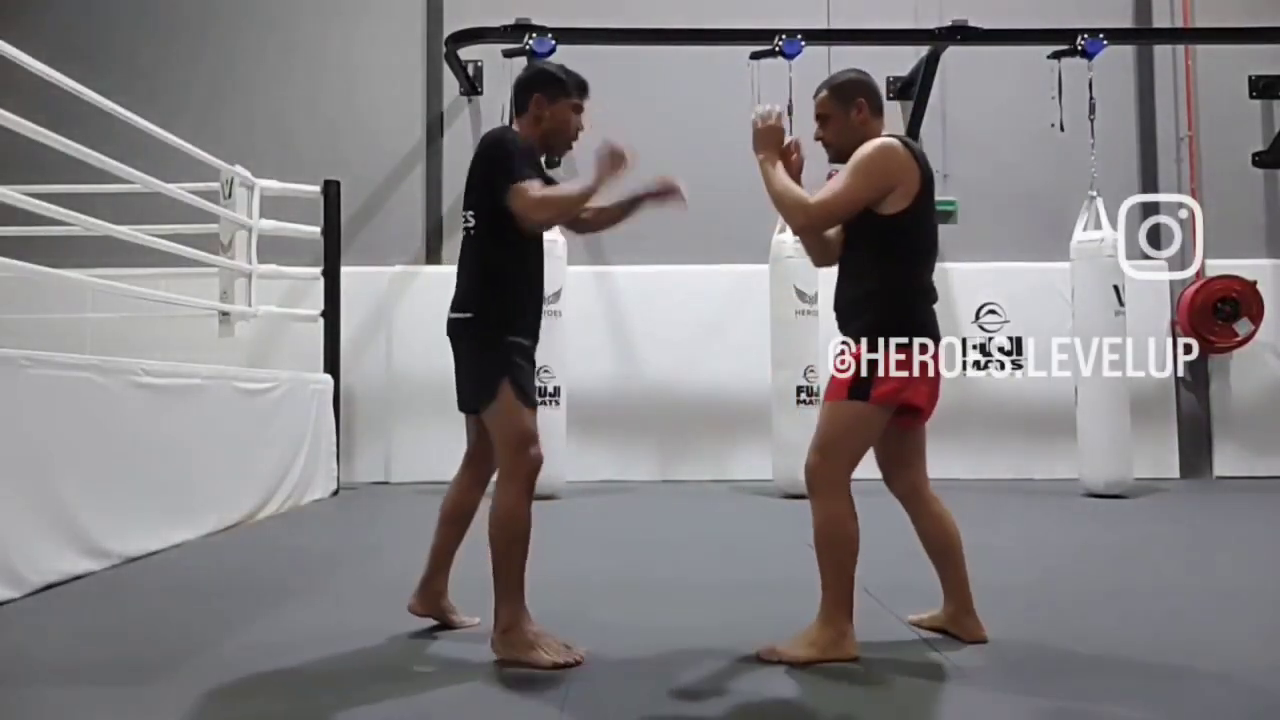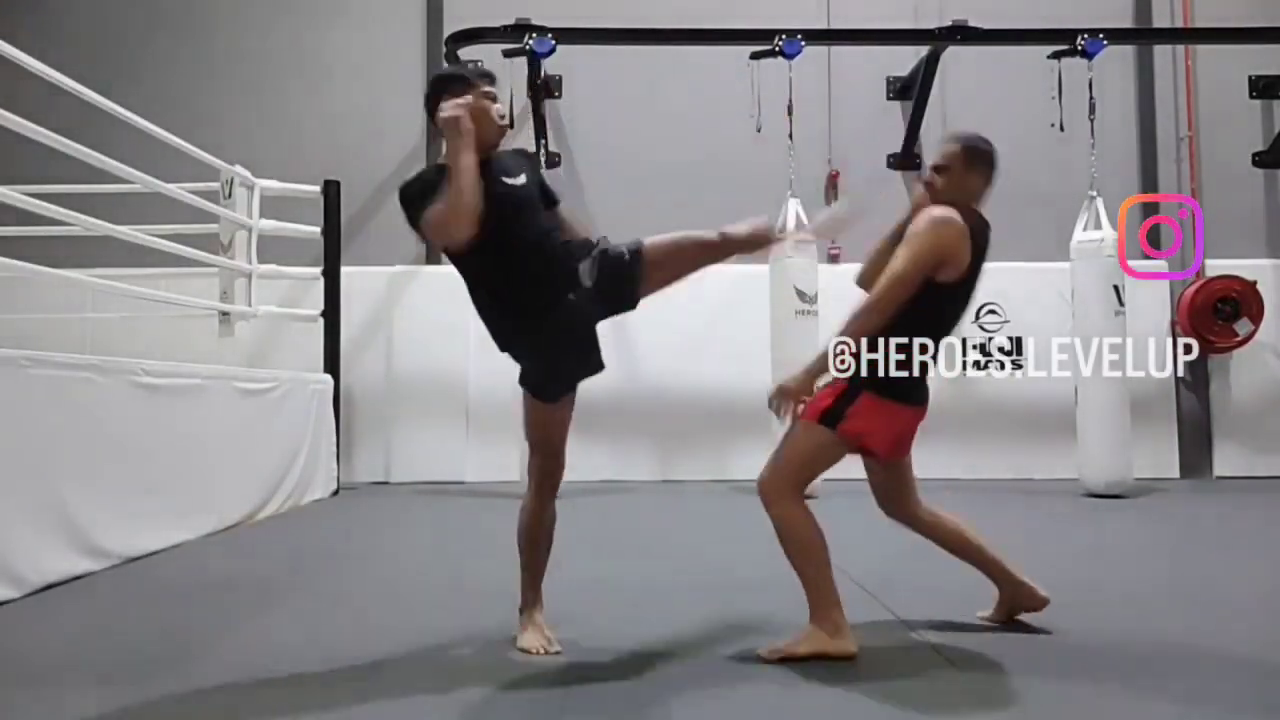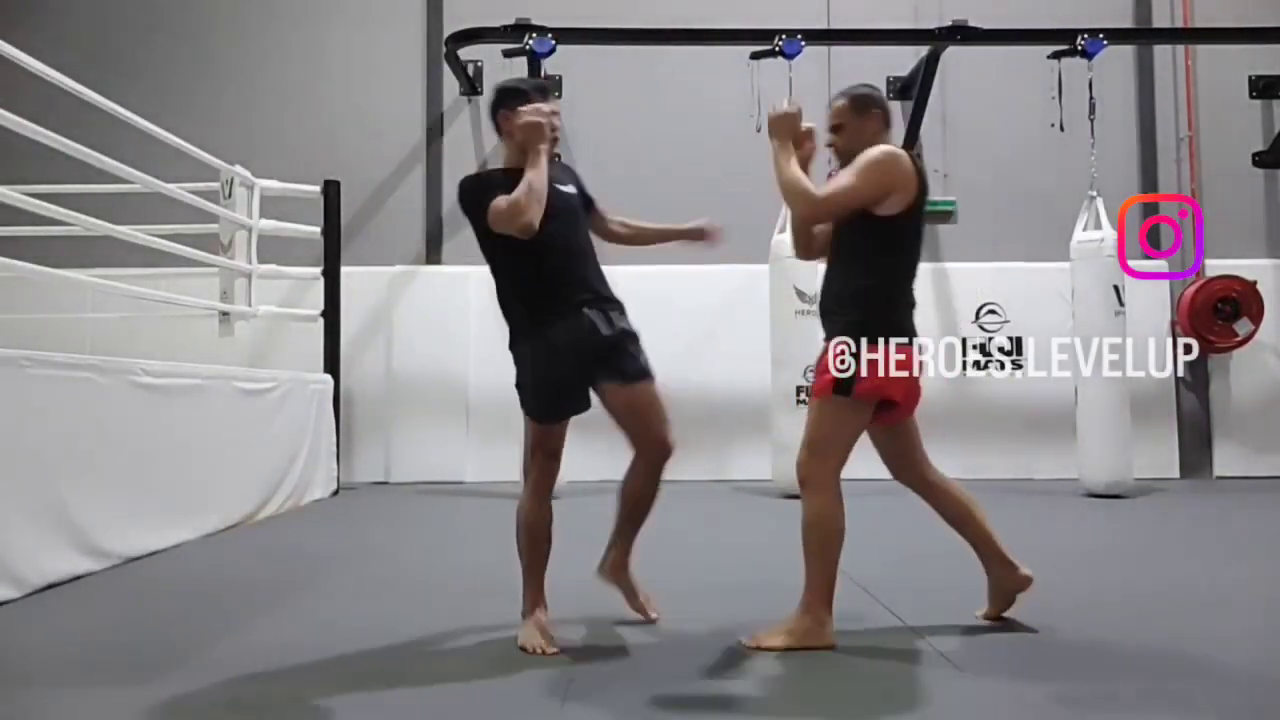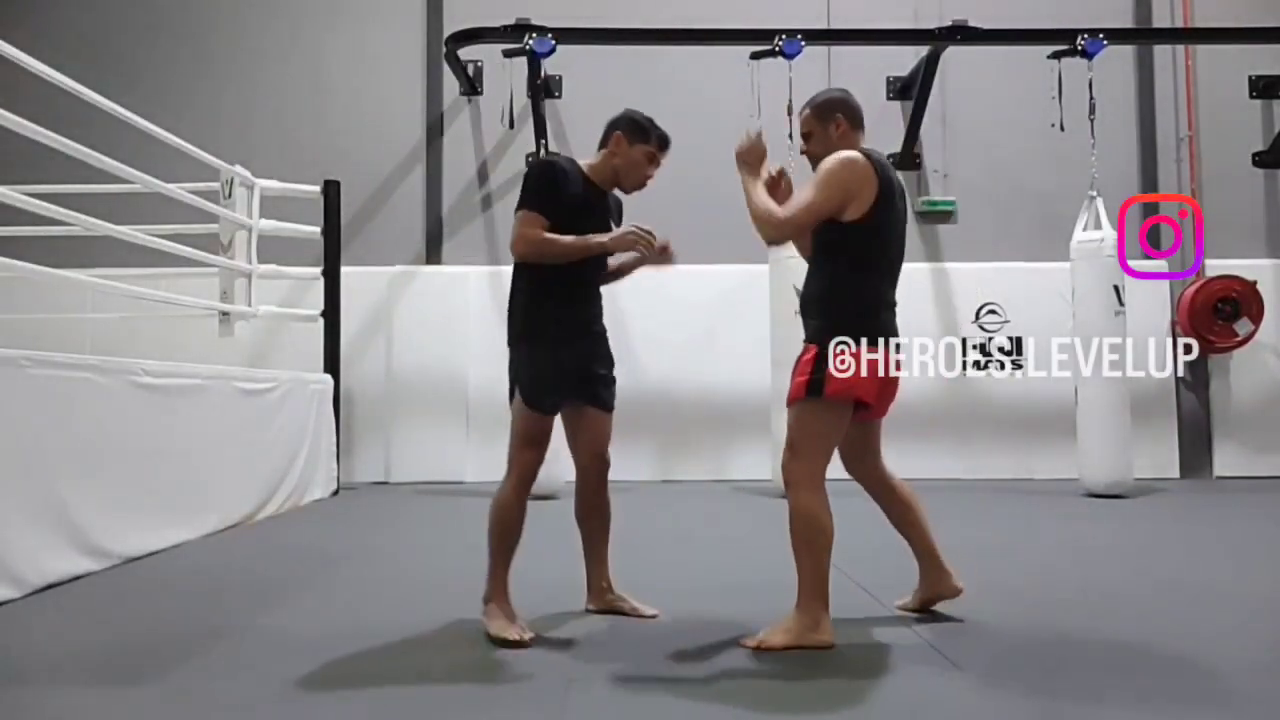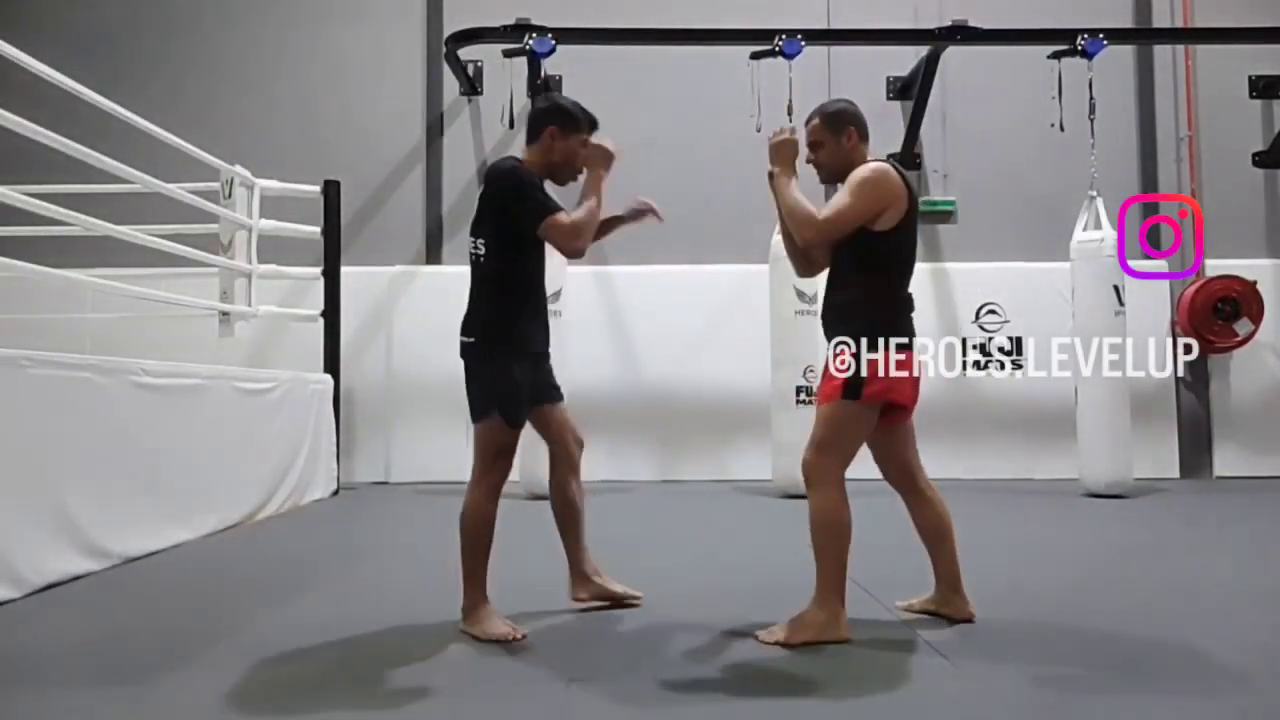
dt=0.5s
person 1, frame 1
left shoulder: (522, 158)
right shoulder: (502, 147)
left elbow: (580, 222)
right elbow: (537, 213)
left wrist: (644, 197)
right wrist: (601, 175)
left hip: (499, 329)
right hip: (490, 330)
left knee: (481, 462)
right knee: (521, 463)
left ankle: (431, 592)
right ankle: (512, 628)
person 1, frame 2
left shoulder: (520, 163)
right shoulder: (423, 190)
right elbow: (455, 239)
right wrist: (461, 148)
left hip: (584, 275)
right hip: (538, 334)
left knee: (698, 246)
right knee: (545, 477)
right ankle: (531, 610)
person 1, frame 3
left shoulder: (565, 174)
right shoulder: (479, 188)
left elbow: (609, 227)
right elbow: (523, 222)
left wrist: (685, 231)
right wrist: (536, 154)
left hip: (604, 321)
right hip: (544, 340)
left knee: (657, 445)
right knee: (541, 478)
left ankle: (618, 560)
right ankle: (533, 610)
person 1, frame 4
left shoulder: (611, 203)
right shoulder: (552, 173)
right elbow: (524, 246)
left wrist: (636, 257)
right wrist: (610, 241)
left hip: (589, 341)
right hip: (539, 340)
left knee: (595, 466)
right knee: (524, 468)
left ankle: (600, 587)
right ankle: (495, 596)
person 1, frame 5
left shoulder: (525, 183)
right shoulder: (511, 178)
left elbow: (570, 237)
right elbow: (572, 241)
left wrist: (625, 217)
right wrist: (596, 180)
left hip: (524, 346)
right hip: (498, 349)
left knee: (569, 449)
right knee: (491, 473)
left ankle: (584, 575)
right ankle: (474, 605)
person 2, frame 1
left shoulder: (885, 154)
right shoulder: (875, 173)
left elbow: (806, 218)
right elbow: (824, 252)
left wrist: (768, 160)
right wrist: (793, 175)
left hip: (887, 346)
right hip: (902, 346)
left knee: (825, 475)
right knee: (909, 484)
left ankle: (835, 630)
right ankle: (961, 612)
person 2, frame 2
left shoulder: (943, 224)
right shoulder: (961, 233)
left elbow: (878, 307)
right elbow: (869, 278)
left wrist: (810, 372)
right wrist: (909, 220)
left hip: (873, 387)
right hip: (897, 391)
left knee: (778, 486)
right knee: (903, 505)
left ankle: (828, 628)
right ankle: (1016, 589)
person 2, frame 3
left shoulder: (886, 161)
right shoulder: (870, 181)
left elbow: (811, 204)
right elbow: (808, 246)
left wrist: (783, 151)
right wrist: (800, 165)
left hip: (866, 343)
right hip: (880, 345)
left knee: (816, 471)
right knee: (915, 471)
left ankle: (814, 619)
right ankle: (1003, 571)
person 2, frame 4
left shoulder: (847, 165)
right shoulder: (875, 175)
left elbow: (778, 232)
left wrist: (749, 175)
right wrist: (785, 201)
left hip: (842, 345)
right hip: (869, 343)
left knee: (802, 472)
right knee: (867, 467)
left ankle: (811, 617)
right ankle: (936, 576)
person 2, frame 5
left shoulder: (875, 177)
right shoulder: (863, 192)
left elbow: (814, 231)
right elbow: (808, 264)
left wrist: (783, 173)
right wrist: (782, 194)
left hip: (868, 350)
right hip: (880, 350)
left knee: (821, 468)
right knee: (906, 475)
left ankle: (828, 612)
right ankle: (950, 594)
